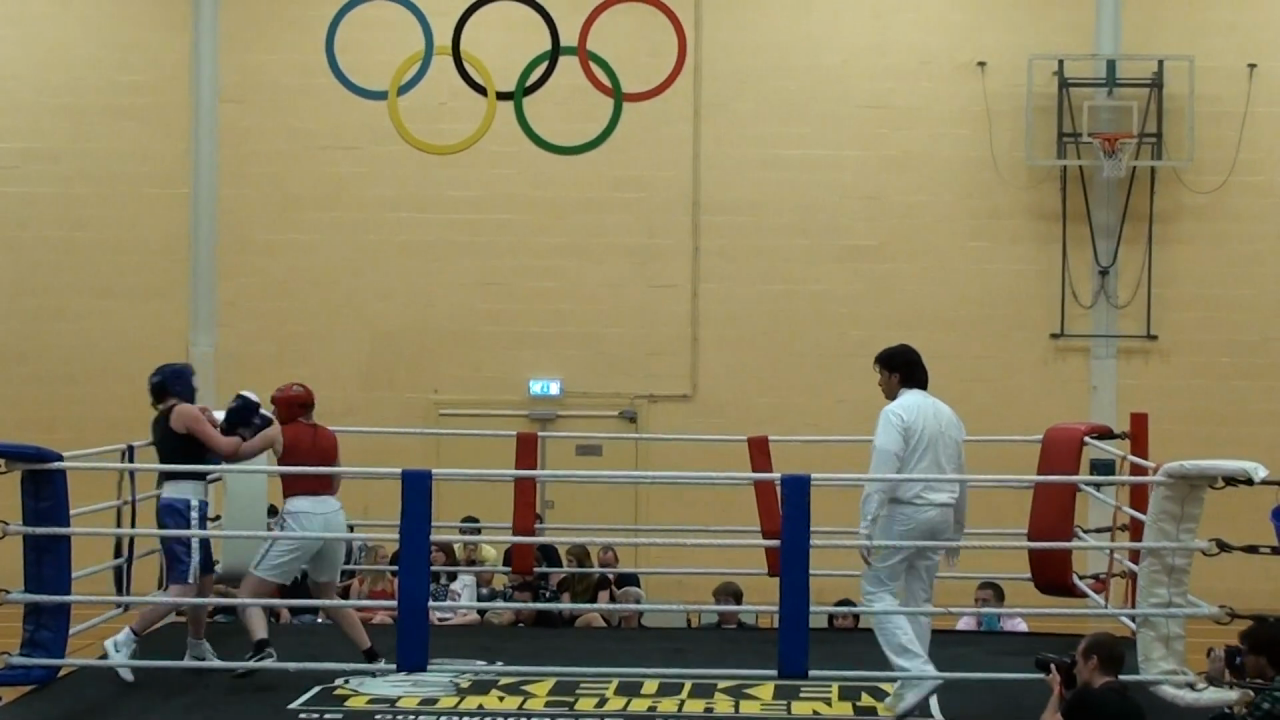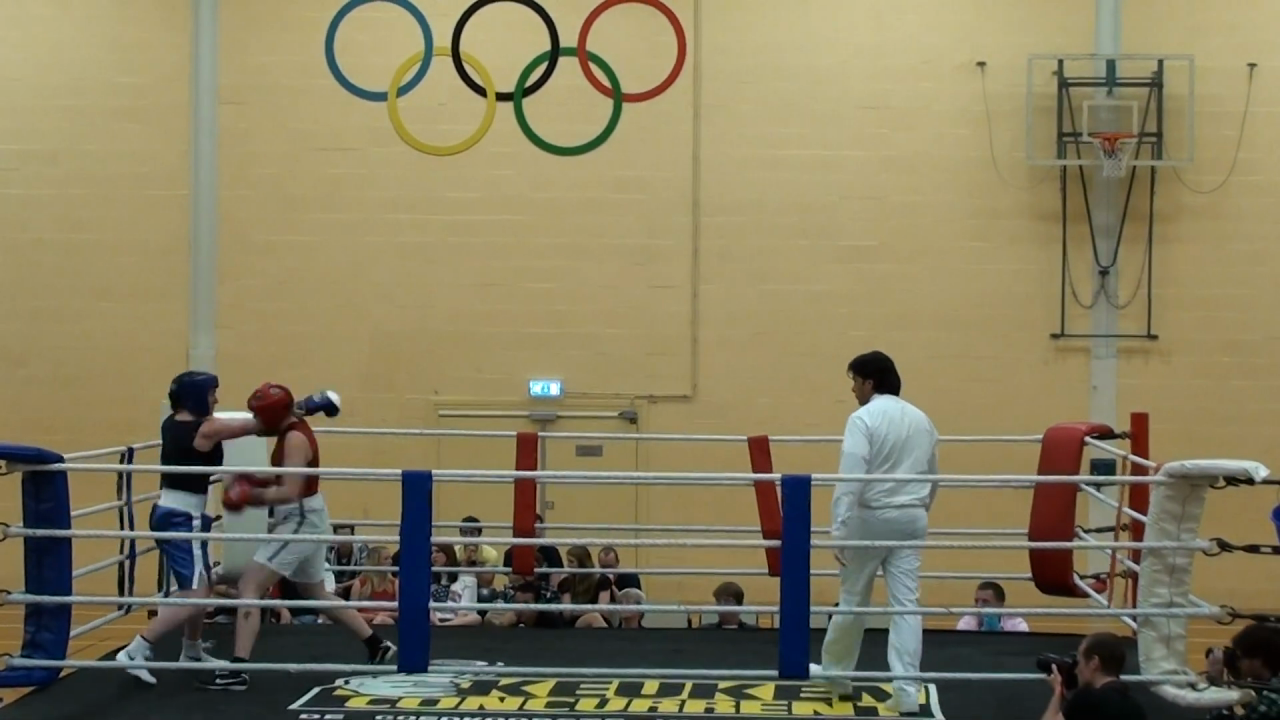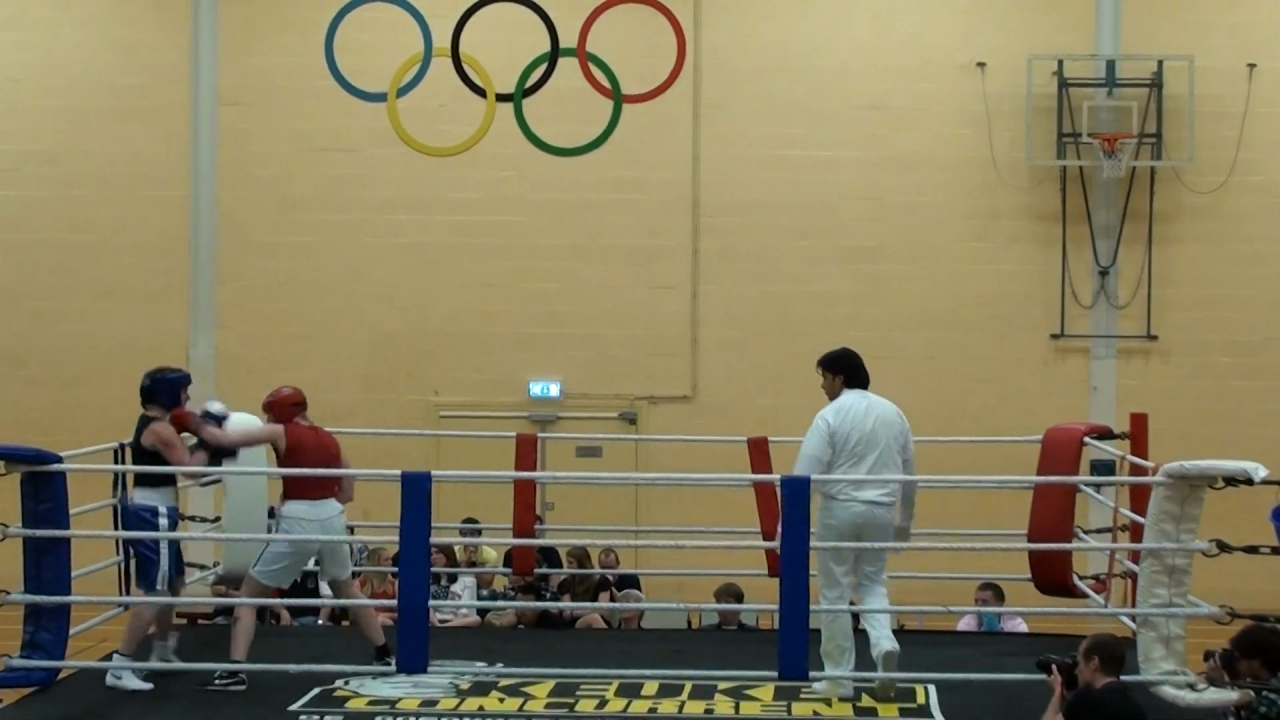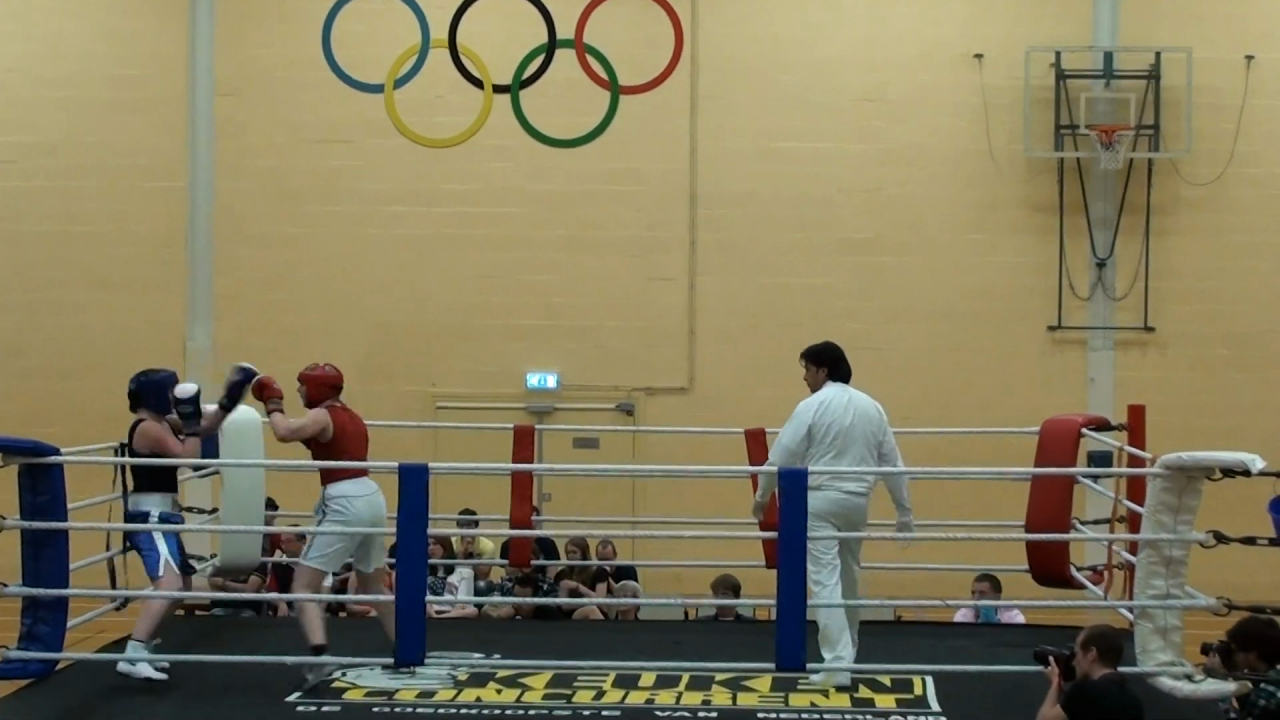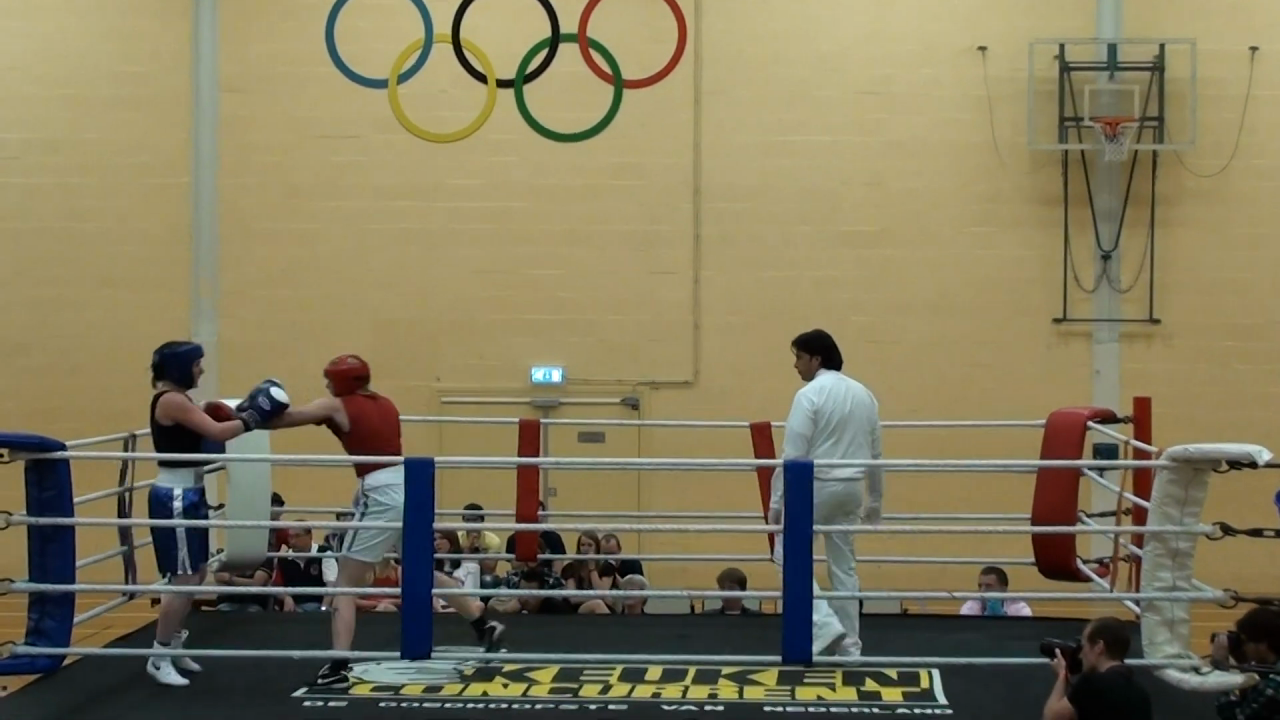
dt=0.3s
person 1, frame 1
left shoulder: (896, 412)
right shoulder: (948, 414)
left elbow: (882, 474)
right elbow: (959, 477)
left wrist: (868, 526)
right wrist: (956, 529)
left hip: (904, 514)
right hip: (940, 515)
left knee: (878, 593)
right knee: (917, 601)
left ankle: (918, 672)
right ankle: (909, 689)
person 1, frame 2
left shoulder: (864, 418)
right shoulder: (922, 420)
left elbow: (850, 479)
right elbow: (930, 479)
left wrist: (839, 531)
left hip: (872, 517)
right hip: (912, 518)
left knee: (854, 598)
right knee: (906, 604)
left ankle: (837, 673)
right ankle: (907, 691)
person 1, frame 3
left shoulder: (830, 415)
right shoulder: (892, 412)
left elbow: (806, 472)
right elbow: (907, 471)
right wrist: (906, 518)
left hip: (839, 510)
right hip: (880, 511)
left knee: (836, 592)
right knee: (873, 585)
left ankle: (839, 677)
right ankle: (885, 648)
person 1, frame 4
left shoulder: (811, 407)
right shoulder: (872, 407)
left elbow: (781, 459)
right elbow: (892, 464)
left wrist: (761, 496)
right wrist: (904, 512)
left hip: (819, 500)
right hip: (856, 501)
left knee: (826, 581)
right knee: (848, 577)
left ankle: (837, 666)
right ankle: (845, 655)
person 1, frame 5
left shoulder: (809, 394)
right shoulder: (864, 395)
left elbow: (794, 453)
right elbow: (874, 452)
left wrist: (777, 499)
right wrist: (875, 499)
left hip: (815, 487)
right hip: (850, 488)
right knee: (843, 567)
left ankle: (825, 628)
right ankle: (849, 647)
person 2, frame 1
left shoulder: (165, 417)
right shoulder: (184, 412)
left elbow: (203, 449)
right elbow: (225, 450)
left hip: (181, 504)
right hip: (184, 506)
left knee: (204, 580)
right knee: (183, 588)
left ankle: (198, 651)
right ankle: (122, 643)
person 2, frame 2
left shoulder: (171, 424)
right shoulder: (207, 428)
right elbow: (256, 427)
left hip: (169, 513)
right hip: (184, 518)
left knee: (200, 588)
right knee: (194, 596)
left ankle: (192, 651)
right ankle: (135, 651)
person 2, frame 3
left shoulder: (153, 423)
right shoulder: (159, 427)
left elbow: (183, 455)
right elbow: (193, 466)
right wrist: (212, 450)
left hip: (146, 511)
right hip: (154, 514)
left knee: (172, 585)
right knee: (157, 596)
left ankle: (163, 651)
right ankle: (119, 669)
person 2, frame 4
left shoulder: (160, 423)
right shoulder: (150, 428)
left elbow: (202, 429)
right elbow: (187, 457)
left wrist: (229, 400)
right wrist: (192, 423)
left hip: (161, 516)
right hip: (150, 519)
left knee: (182, 584)
right knee: (170, 585)
left ankle: (143, 649)
right ankle: (133, 656)
person 2, frame 5
left shoulder: (178, 401)
right shoulder: (171, 401)
left elbow: (213, 428)
right elbow: (219, 433)
left wrist: (237, 414)
right wrist: (255, 414)
left hip: (183, 495)
right hip: (174, 498)
left knee: (188, 577)
right knee: (186, 582)
left ankle: (172, 645)
right ankle: (160, 659)
person 3, frame 1
left shoulder: (279, 433)
right shoulder: (330, 439)
left elbow: (237, 455)
left hip: (299, 521)
right hip: (333, 519)
left knee: (248, 593)
right knee: (327, 596)
left ankle: (262, 648)
right ankle: (372, 658)
person 3, frame 2
left shoulder: (294, 438)
right shoulder: (292, 431)
left elbow: (288, 493)
left wrist: (252, 495)
right wrist: (255, 481)
left hip: (301, 522)
right hip: (300, 519)
left knee: (248, 589)
right knee: (318, 594)
left ankle: (236, 671)
right ankle: (377, 646)
person 3, frame 3
left shoulder: (281, 433)
right shoulder: (330, 441)
left elbow: (228, 440)
right elbow: (347, 493)
left wrist: (198, 426)
left hip: (297, 524)
right hip: (333, 520)
left knee: (248, 597)
right knee: (348, 593)
left ankle: (234, 672)
right ankle: (385, 655)
person 3, frame 4
left shoulder: (321, 416)
right shoulder: (354, 419)
left elbow: (282, 432)
left wrist: (273, 403)
right wrist: (312, 440)
left hip: (343, 507)
right hip: (371, 500)
left knee: (303, 588)
right knee: (373, 589)
left ankle: (319, 656)
person 3, frame 5
left shoulder: (336, 405)
right shoulder: (385, 405)
left elbow: (287, 419)
left hip: (381, 496)
left knee: (346, 586)
left ankle: (338, 668)
right ankle: (485, 626)
